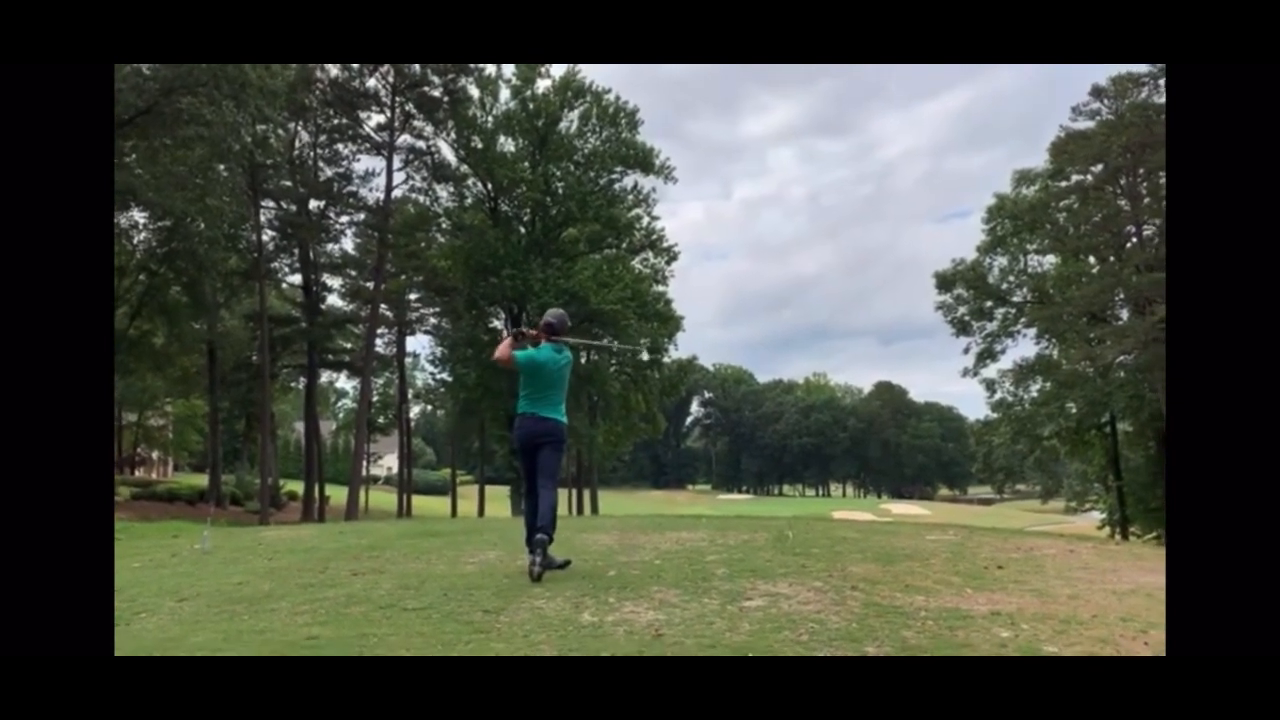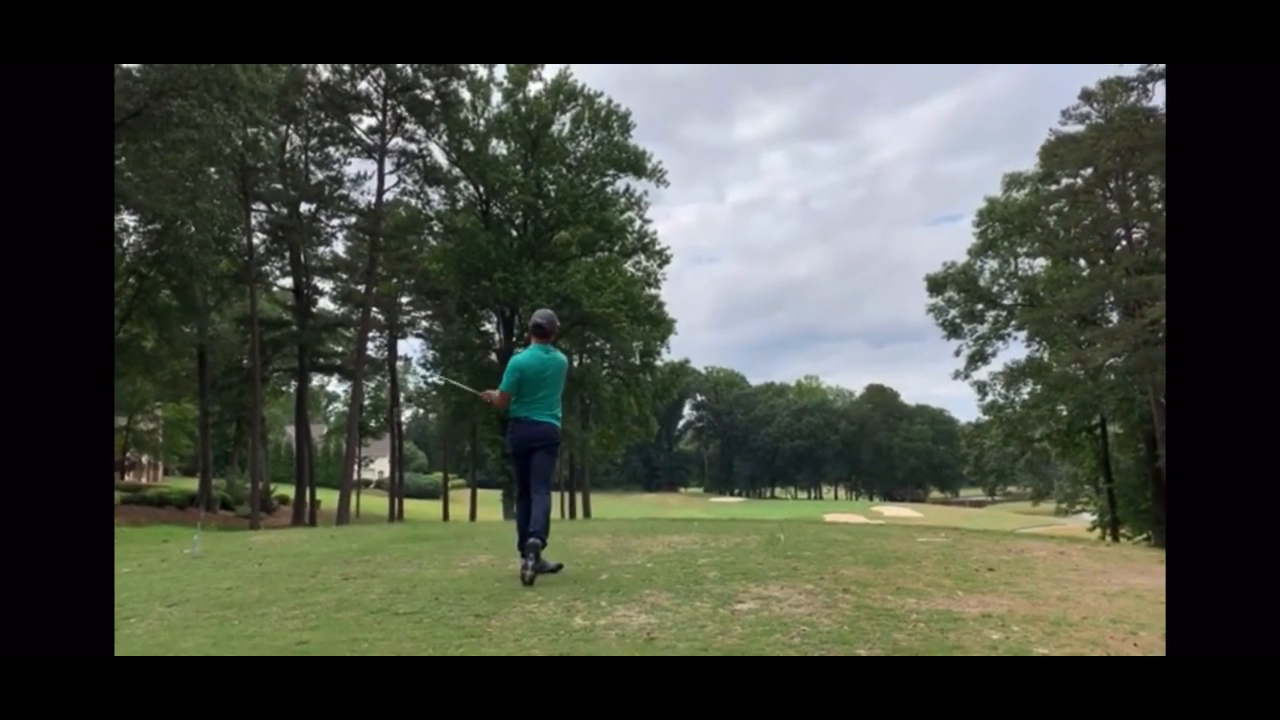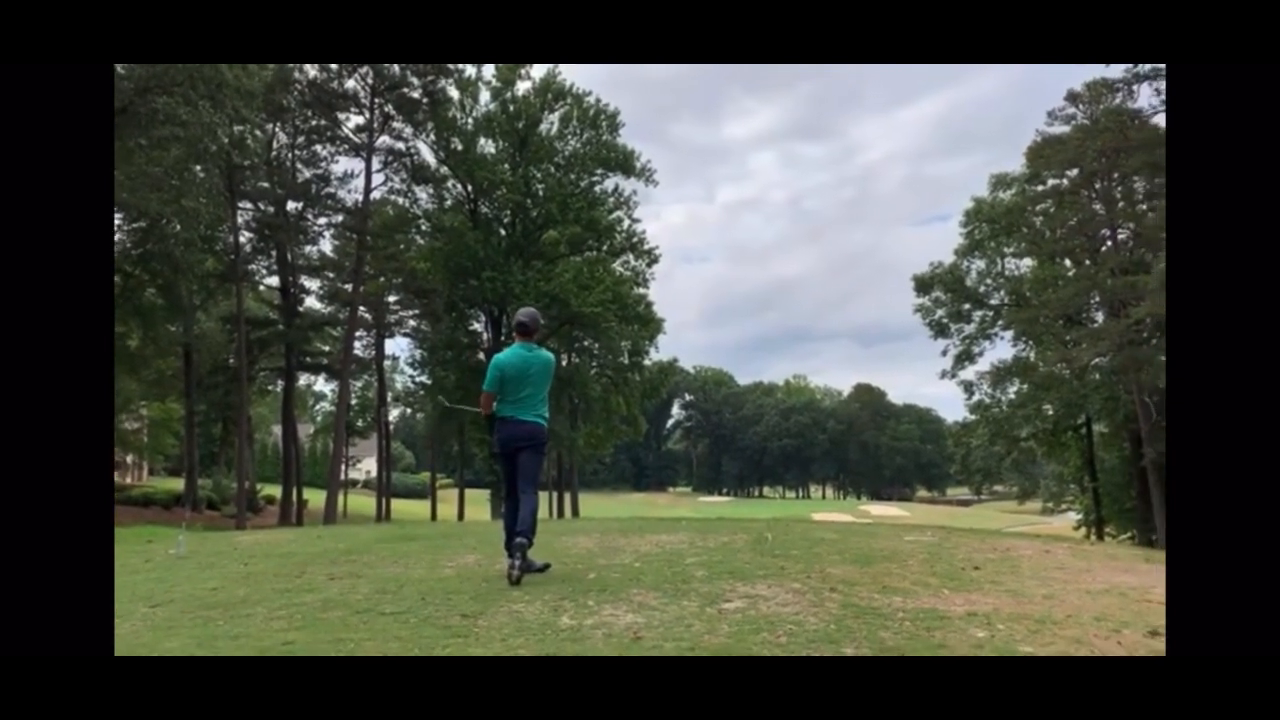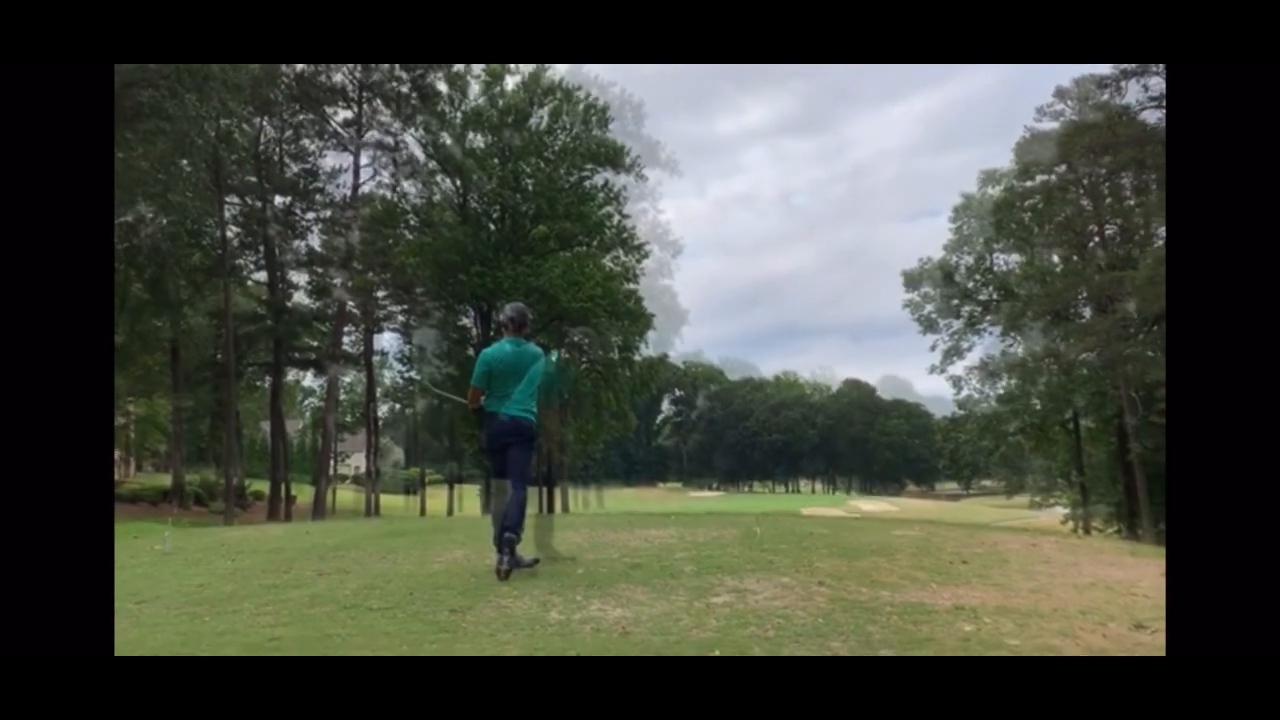
dt=0.5s
person 1, frame 1
left shoulder: (537, 357)
right shoulder: (565, 356)
left elbow: (500, 357)
left wrist: (513, 337)
right wrist: (535, 342)
left hip: (526, 426)
right hip: (553, 427)
left knee: (531, 489)
right knee: (547, 486)
left ankle: (536, 550)
right ankle: (543, 538)
person 1, frame 2
left shoulder: (519, 360)
right shoulder: (561, 361)
left elbow: (502, 402)
left wrist: (492, 396)
right wrist: (498, 392)
left hip: (520, 430)
right hip: (547, 431)
left knee: (523, 493)
right knee: (540, 490)
left ankle: (528, 554)
right ankle: (535, 542)
person 1, frame 3
left shoulder: (501, 360)
right shoulder: (548, 360)
left elbow: (485, 403)
left wrist: (491, 410)
left hip: (506, 429)
right hip: (534, 430)
left knee: (511, 493)
right knee: (528, 490)
left ankle: (515, 553)
right ankle: (522, 542)
person 1, frame 4
left shoulder: (489, 355)
right shoulder: (536, 355)
left elbow: (473, 398)
left wrist: (483, 403)
left hip: (496, 424)
right hip: (524, 425)
right knee: (518, 486)
left ankle: (504, 549)
right ankle: (510, 541)
